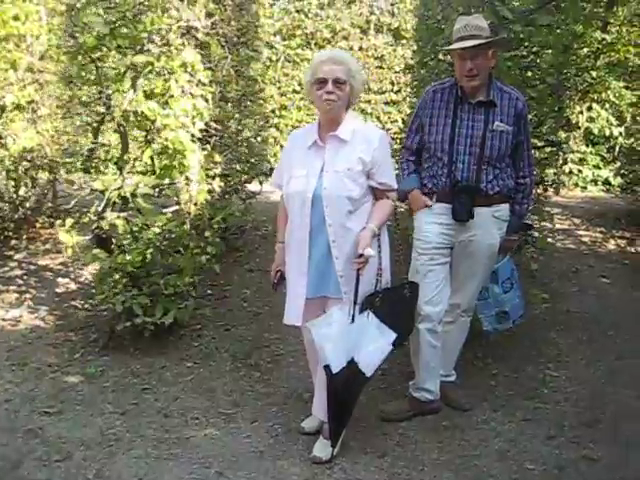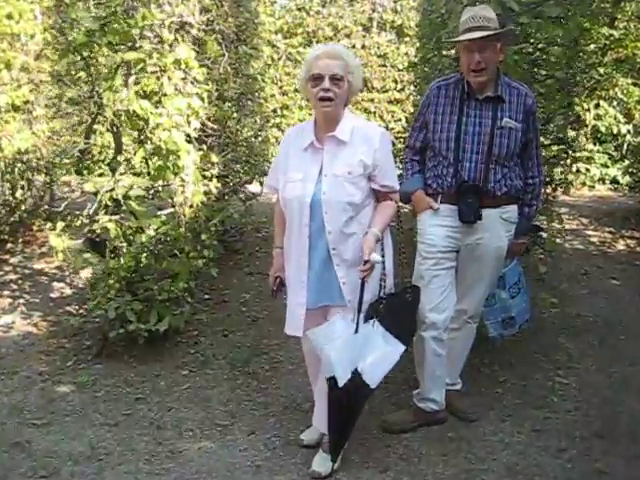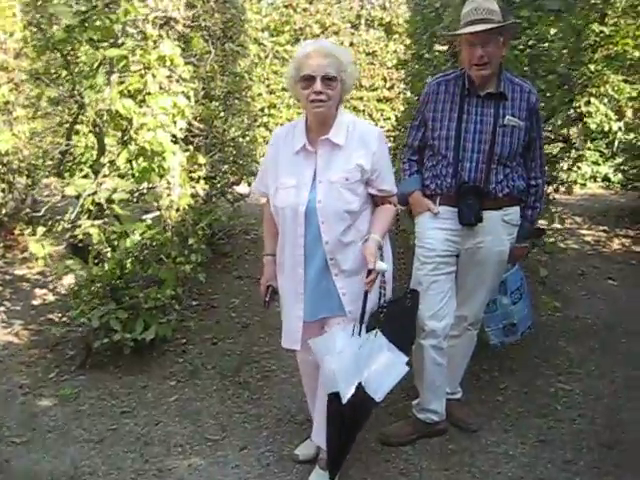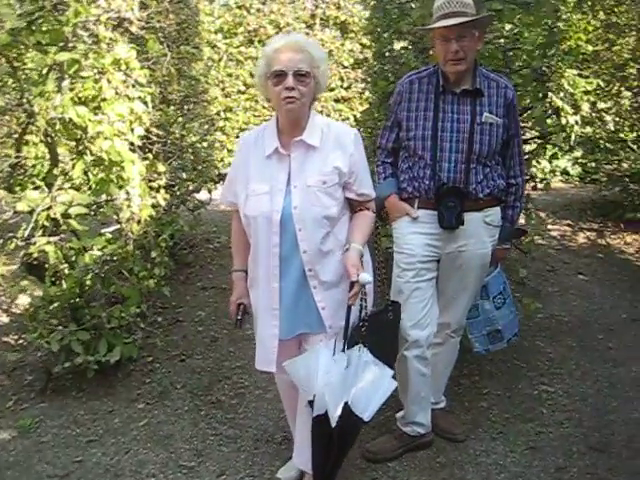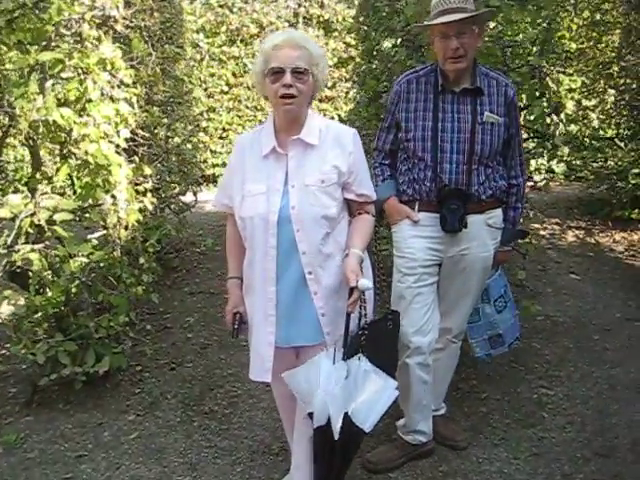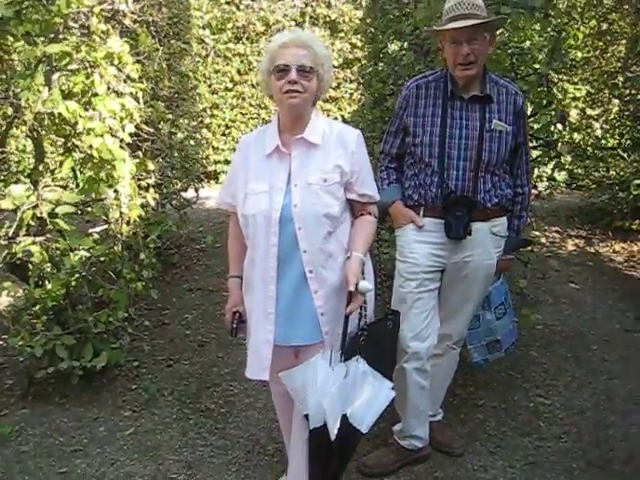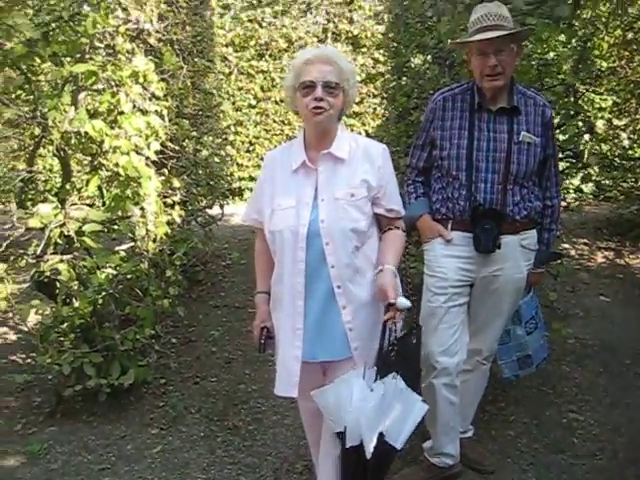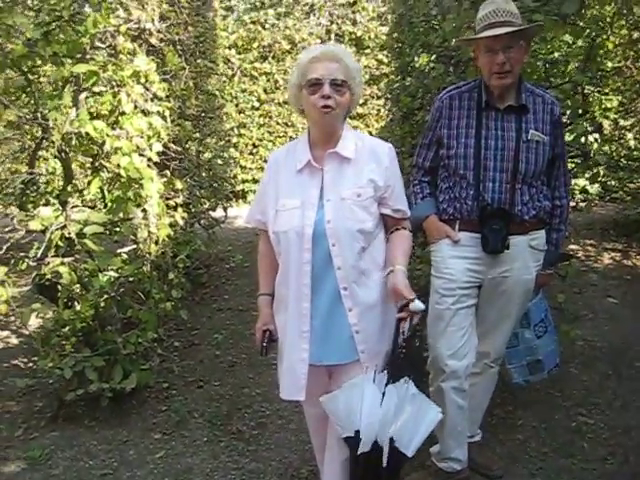
dt=0.3s
person 1, frame 1
left shoulder: (513, 104)
right shoulder: (433, 97)
left elbow: (523, 170)
right elbow: (410, 151)
left wrist: (513, 225)
right wrist: (411, 189)
left hip: (486, 217)
right hip: (435, 212)
left knee: (461, 305)
right knee: (428, 306)
left ankle: (444, 377)
person 1, frame 2
left shoulder: (522, 100)
right shoulder: (437, 93)
left elbow: (531, 170)
right elbow: (413, 150)
left wrist: (522, 227)
right wrist: (414, 190)
left hip: (494, 220)
right hip: (441, 214)
left knee: (468, 310)
right knee: (432, 313)
left ankle: (450, 385)
right ankle: (429, 401)
person 1, frame 3
left shoulder: (525, 97)
right shoulder: (437, 89)
left elbow: (535, 170)
right elbow: (412, 149)
left wrist: (525, 230)
right wrist: (412, 192)
left hip: (495, 222)
right hip: (439, 216)
left knee: (468, 318)
right knee: (431, 320)
left ankle: (449, 393)
right ankle: (429, 411)
person 1, frame 4
left shoulder: (502, 93)
right shoulder: (410, 88)
left elbow: (513, 169)
right elbow: (385, 152)
left wrist: (505, 232)
right wrist: (388, 196)
left hip: (475, 224)
right hip: (417, 221)
left knee: (450, 324)
right knee: (414, 329)
left ankle: (433, 402)
right ankle: (415, 423)
person 1, frame 5
left shoulder: (502, 91)
right shoulder: (407, 87)
left elbow: (513, 168)
right elbow: (382, 153)
left wrist: (507, 232)
right wrist: (387, 198)
left hip: (478, 226)
right hip: (418, 222)
left knee: (451, 329)
right knee: (415, 335)
left ankle: (433, 410)
right ankle: (415, 431)
person 1, frame 6
left shoulder: (510, 99)
right shoulder: (416, 92)
left elbow: (520, 176)
right elbow: (389, 157)
left wrist: (511, 239)
right wrist: (393, 202)
left hip: (482, 234)
right hip: (423, 229)
left knee: (451, 336)
right knee: (414, 340)
left ankle: (430, 415)
right ankle: (412, 437)
person 1, frame 7
left shoulder: (538, 111)
right shoulder: (443, 104)
left elbow: (549, 189)
right elbow: (415, 171)
left wrist: (540, 256)
right wrist: (420, 216)
left hip: (512, 248)
right hip: (451, 242)
left knee: (480, 351)
right knee: (442, 356)
left ankle: (460, 433)
person 1, frame 8
left shoulder: (547, 109)
right shoulder: (450, 103)
left elbow: (558, 189)
right elbow: (421, 172)
left wrist: (549, 256)
right wrist: (427, 217)
left hip: (520, 248)
right hip: (459, 244)
left knee: (489, 354)
right knee: (450, 359)
left ankle: (468, 438)
person 2, frame 1
right shoulder: (297, 139)
left elbow: (386, 196)
right elbow: (286, 200)
left wrist: (369, 230)
right wrist: (281, 246)
left hip: (349, 259)
right hip: (306, 259)
right knee: (313, 337)
right ankle: (324, 408)
person 2, frame 2
left shoulder: (371, 136)
right shoulder: (293, 138)
left elbow: (388, 198)
right elbow: (282, 201)
left wrist: (373, 235)
right wrist: (278, 251)
left hip: (351, 265)
right hip: (306, 265)
right knee: (313, 346)
left ankle: (330, 432)
right ankle: (325, 418)
person 2, frame 3
left shoulder: (368, 137)
right shoulder: (281, 140)
left elbow: (386, 201)
right elbow: (272, 206)
left wrist: (372, 241)
right wrist: (269, 258)
left hip: (349, 274)
right hip: (301, 274)
right knee: (309, 357)
right ankle: (322, 432)
person 2, frame 4
left shoulder: (344, 139)
right shoulder: (249, 145)
left elbow: (364, 207)
right elbow: (241, 217)
left wrist: (354, 250)
right wrist: (239, 274)
left hip: (328, 286)
right hip: (275, 288)
right knee: (287, 376)
person 2, frame 5
left shoulder: (341, 139)
right shoulder: (245, 147)
left elbow: (363, 208)
right elbow: (235, 222)
left wrist: (353, 255)
right wrist: (235, 283)
left hip: (327, 292)
right hip: (271, 296)
right knee: (285, 387)
person 2, frame 6
left shoulder: (346, 140)
right shoulder: (250, 146)
left elbow: (365, 211)
right elbow: (238, 221)
left wrist: (355, 257)
right wrist: (235, 282)
left hip: (327, 295)
right hip: (271, 296)
right knee: (283, 390)
person 2, frame 7
left shoulder: (372, 156)
right shoulder: (276, 162)
left elbow: (392, 226)
right elbow: (264, 238)
left wrist: (386, 272)
right wrist: (262, 298)
left hip: (354, 311)
right hip: (298, 313)
right knee: (312, 407)
person 2, frame 8
left shoulder: (378, 155)
right shoulder: (280, 162)
left elbow: (398, 226)
right elbow: (268, 238)
left wrist: (396, 272)
right wrist: (265, 301)
left hip: (360, 316)
right hip: (303, 317)
right knee: (317, 413)
